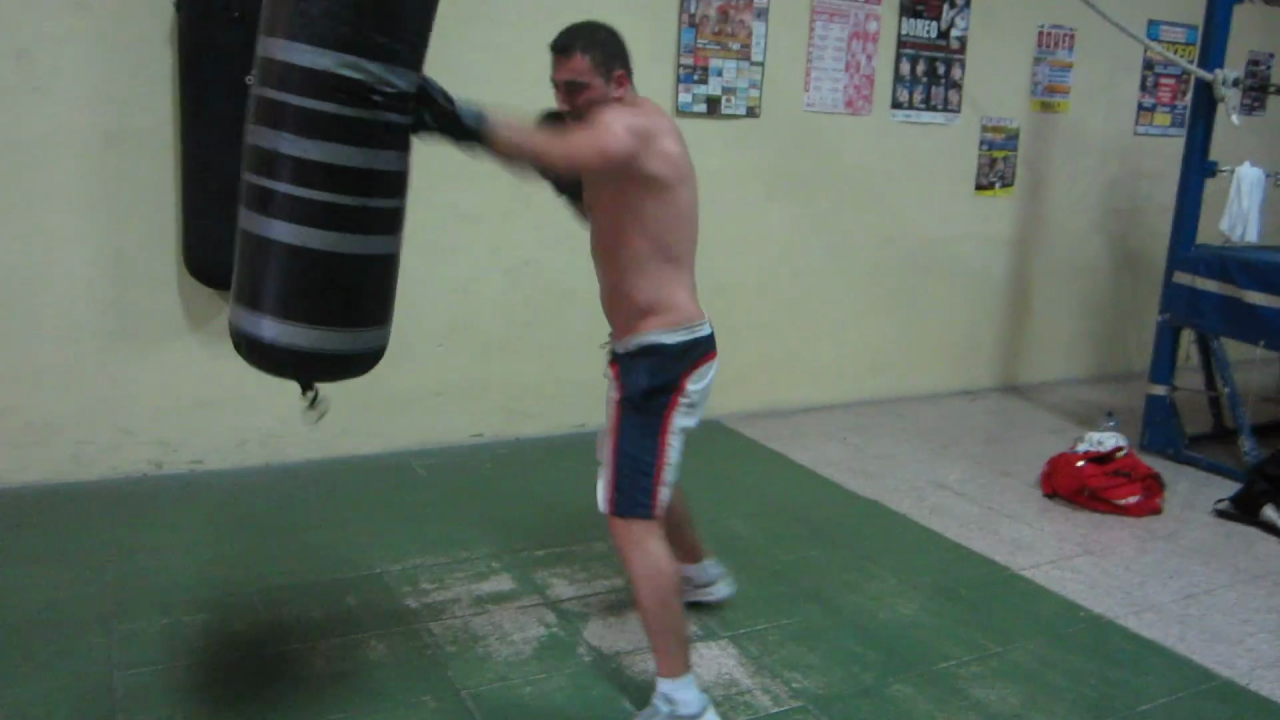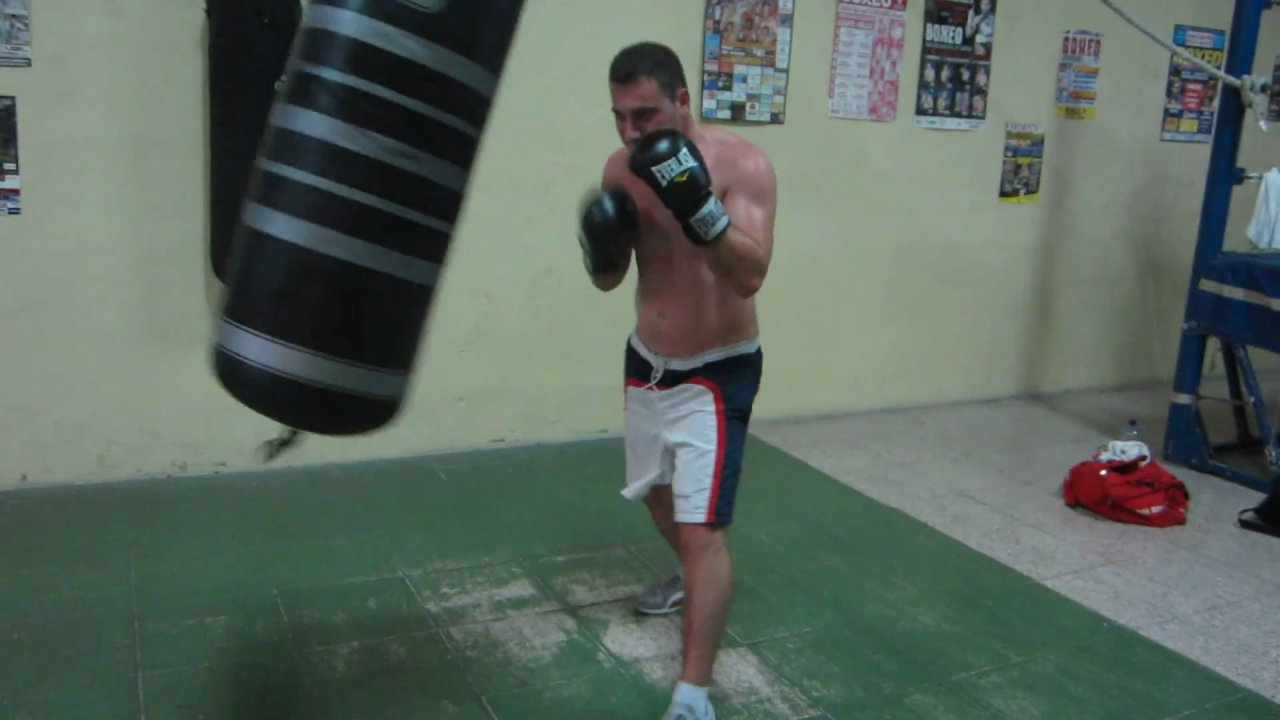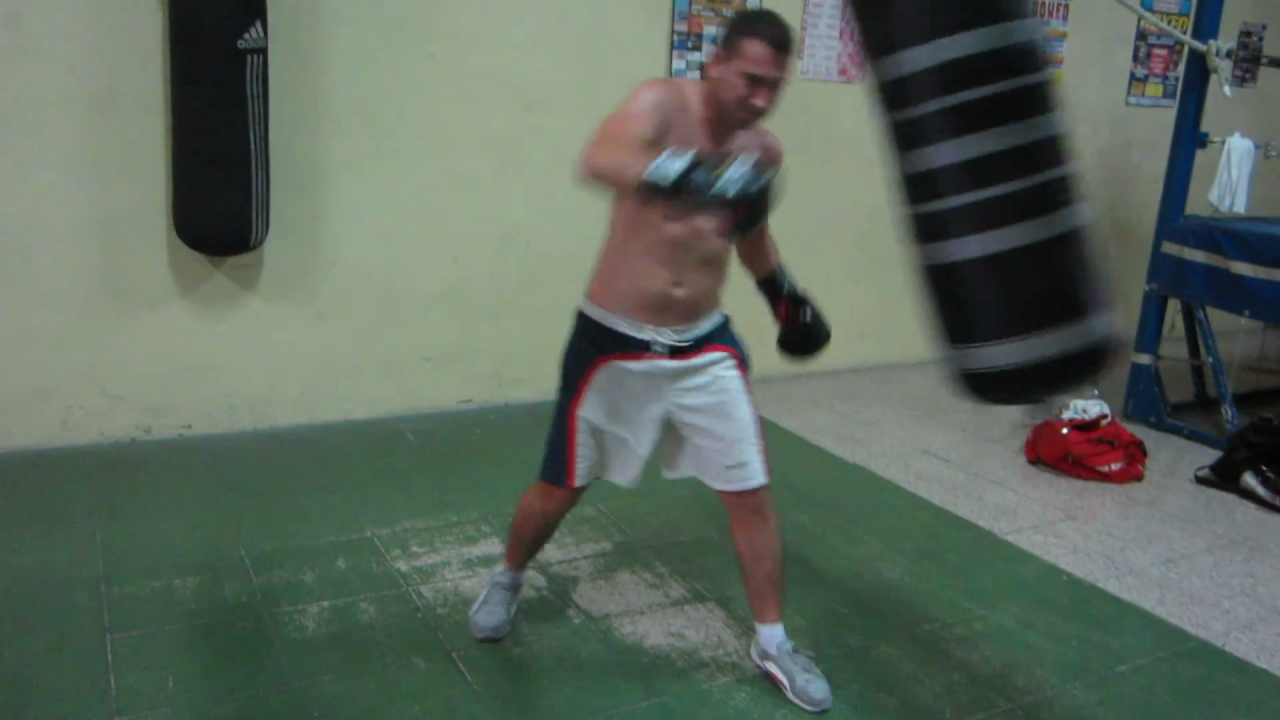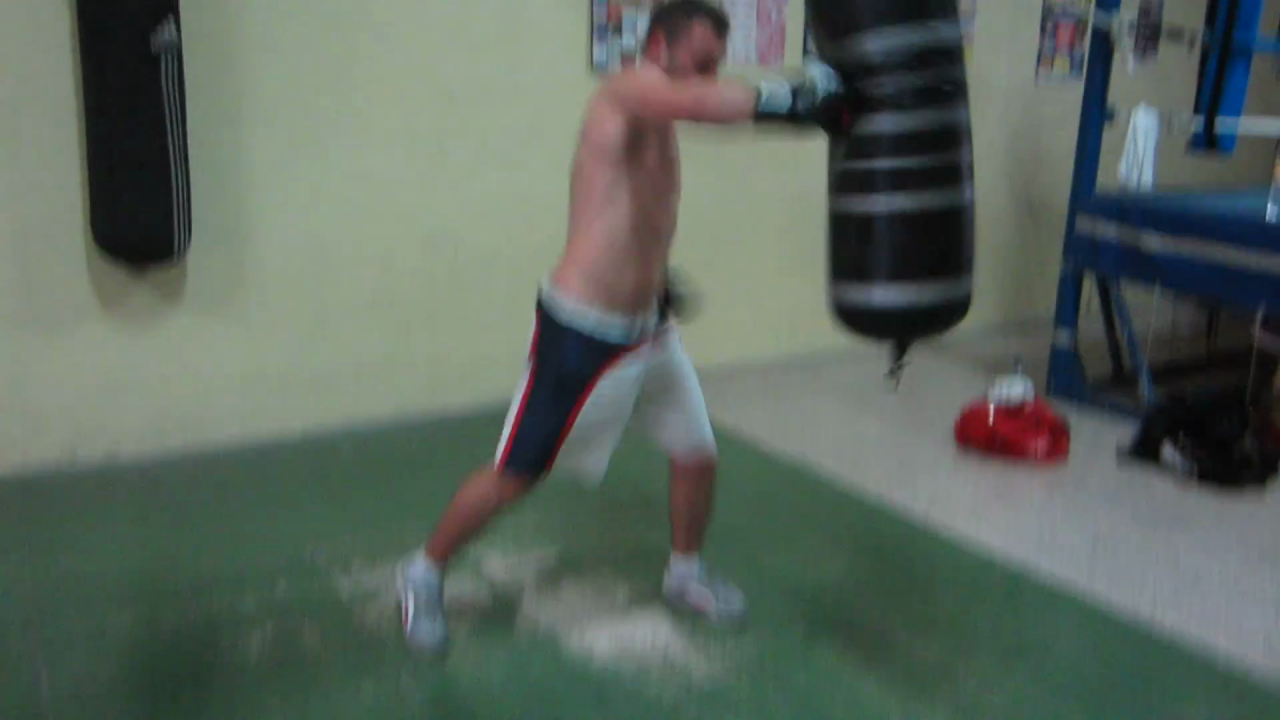
dt=1s
person 1, frame 1
left shoulder: (637, 126)
right shoulder: (605, 135)
left elbow: (558, 151)
left wrist: (459, 116)
right wrist: (565, 176)
left hip: (665, 354)
right hip: (650, 348)
left knee: (628, 521)
right knee: (643, 480)
right ankle: (702, 574)
person 1, frame 2
left shoulder: (743, 163)
right shoulder: (624, 166)
left elbow: (749, 277)
right elbow: (607, 277)
left wrist: (698, 202)
right wrist: (600, 241)
left hip: (719, 373)
right hip: (647, 362)
left knee: (704, 528)
right knee: (655, 491)
right ankle: (691, 578)
person 1, frame 3
left shoulder: (764, 148)
right shoulder: (660, 102)
right elbow: (605, 162)
left wrist: (783, 294)
right wrist: (701, 179)
left hip: (704, 346)
right hip: (612, 343)
left knee: (749, 495)
right knee: (559, 487)
left ankle: (772, 641)
right ankle: (507, 580)
person 1, frame 4
left shoulder: (656, 111)
right shoulder: (634, 87)
right elbow: (703, 105)
left wrist: (662, 278)
right wrist: (793, 96)
left hip: (644, 327)
right hip: (583, 334)
left knee: (698, 456)
right knee: (514, 476)
left ankle: (685, 572)
right ankle: (426, 574)
